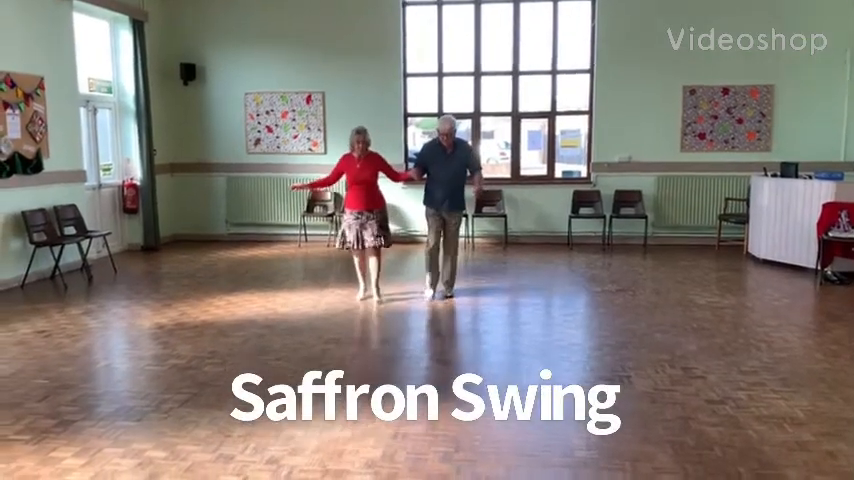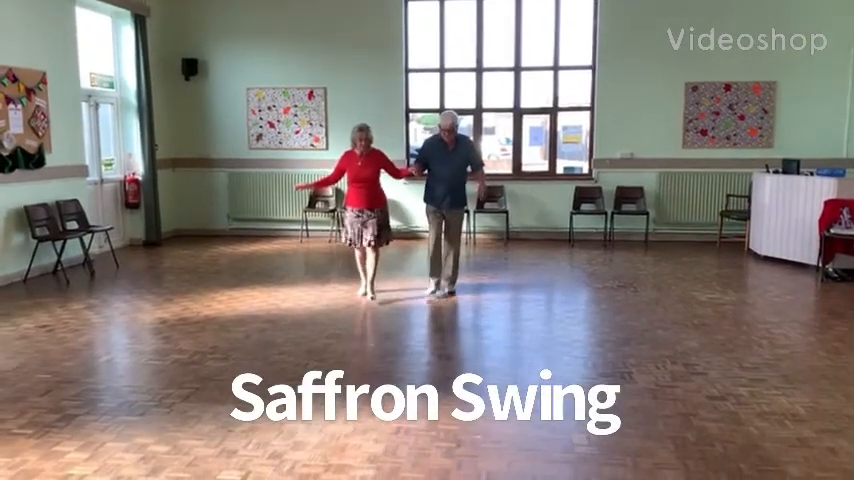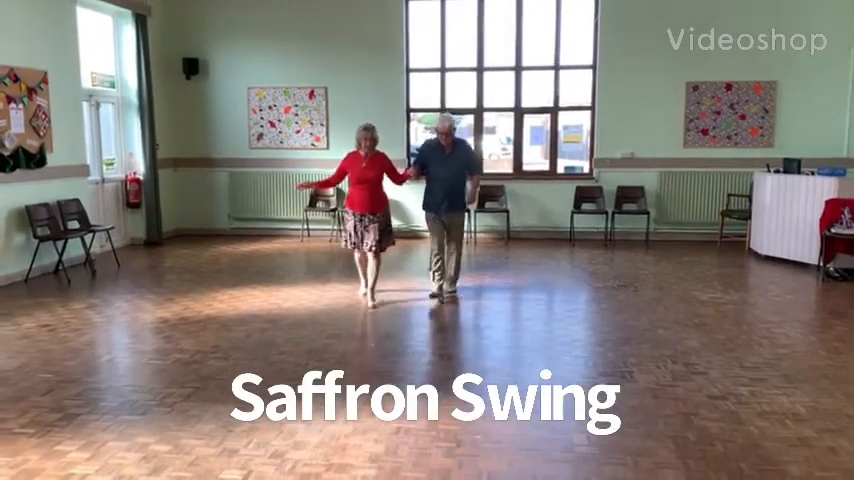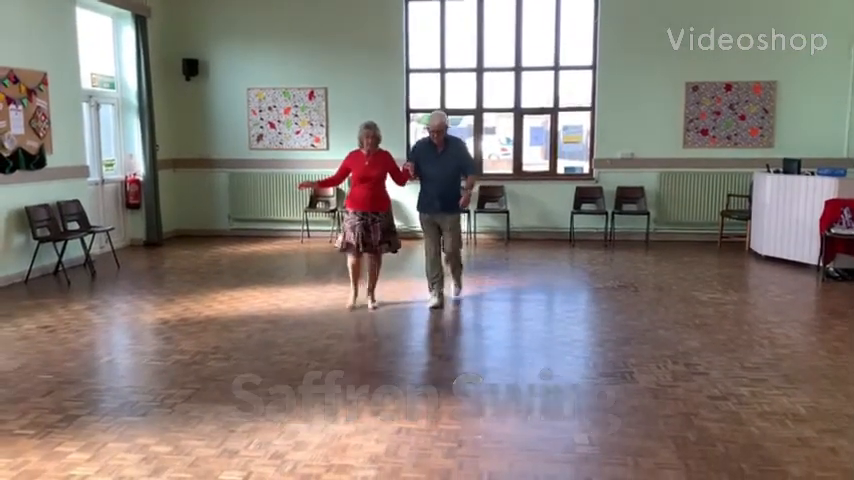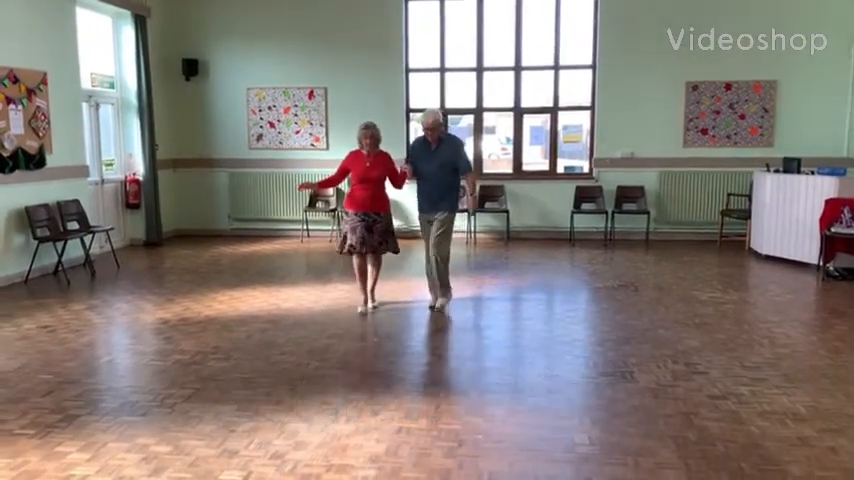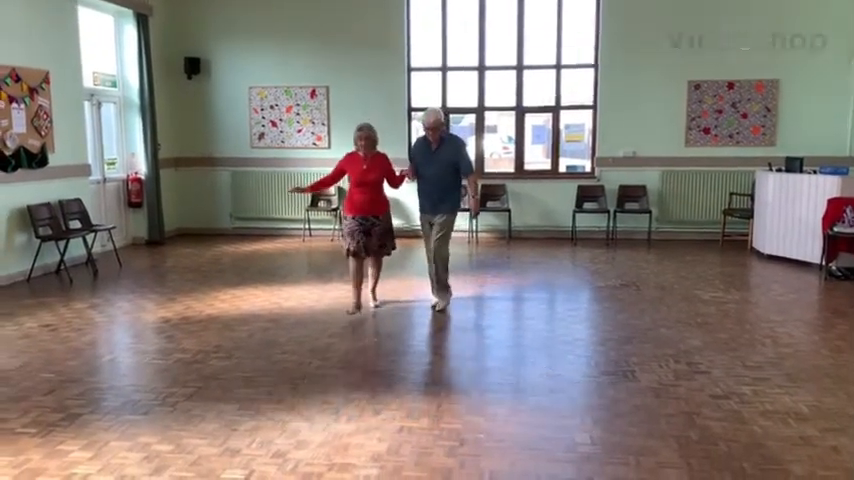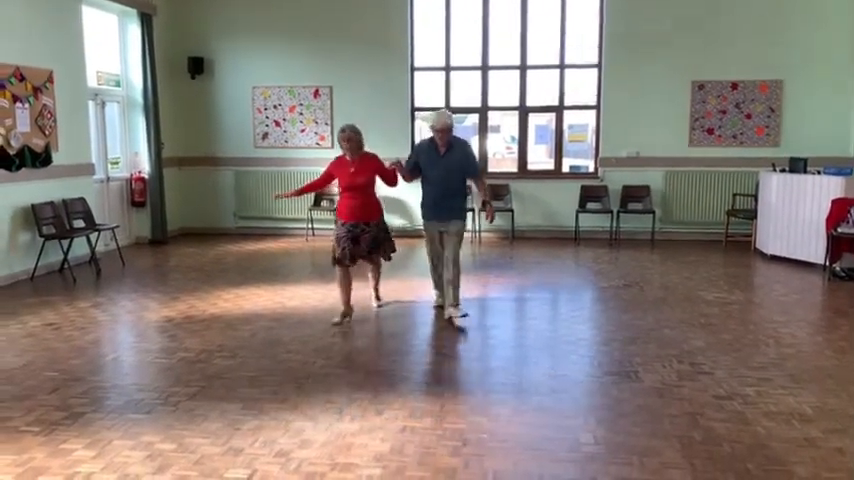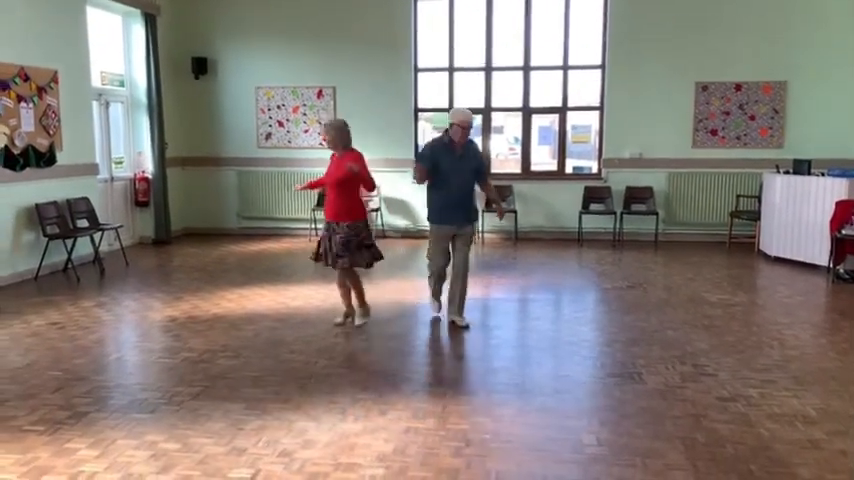
dt=0.3s
person 1, frame 1
left shoulder: (465, 148)
right shoulder: (429, 148)
left elbow: (475, 170)
right elbow: (419, 170)
left wrist: (478, 184)
right wrist: (416, 173)
left hip: (455, 206)
right hip: (433, 205)
left knee: (451, 247)
right knee: (432, 244)
left ankle: (448, 286)
right ankle: (430, 285)
person 1, frame 2
left shoulder: (466, 144)
right shoulder: (430, 144)
left elbow: (477, 167)
right elbow: (420, 166)
left wrist: (481, 183)
right wrist: (416, 169)
left hip: (456, 202)
right hip: (434, 201)
left knee: (453, 243)
right knee: (434, 240)
left ankle: (449, 282)
right ankle: (434, 281)
person 1, frame 3
left shoulder: (464, 148)
right shoulder: (427, 148)
left elbow: (475, 172)
right elbow: (419, 171)
left wrist: (474, 189)
right wrist: (415, 172)
left hip: (456, 206)
right hip: (433, 207)
left knee: (454, 245)
right knee: (436, 246)
left ankle: (451, 283)
right ankle: (437, 287)
person 1, frame 4
left shoulder: (458, 146)
right shoulder: (420, 147)
left elbow: (470, 173)
right elbow: (413, 173)
left wrist: (467, 191)
right wrist: (410, 170)
left hip: (451, 208)
right hip: (427, 208)
left knee: (452, 248)
right knee: (431, 251)
left ankle: (456, 278)
right ankle: (436, 293)
person 1, frame 5
left shoulder: (454, 144)
right shoulder: (417, 145)
left elbow: (467, 172)
right elbow: (411, 172)
left wrist: (471, 194)
right wrist: (408, 171)
left hip: (445, 207)
right hip: (424, 207)
left knee: (437, 247)
right knee: (430, 250)
left ankle: (444, 291)
right ankle: (436, 293)
person 1, frame 6
left shoulder: (455, 144)
right shoulder: (419, 145)
left elbow: (468, 173)
left wrist: (473, 196)
right wrist: (410, 173)
left hip: (446, 208)
right hip: (426, 208)
left knee: (437, 249)
right knee: (431, 252)
left ankle: (443, 292)
right ankle: (438, 293)
person 1, frame 7
left shoulder: (463, 148)
right shoulder: (422, 148)
left elbow: (477, 178)
right elbow: (410, 176)
left wrist: (487, 202)
right wrist: (400, 169)
left hip: (455, 215)
right hip: (431, 214)
left knee: (452, 259)
right knee: (435, 257)
left ankle: (453, 307)
right ankle: (440, 294)
person 1, frame 8
left shoulder: (472, 148)
right shoulder: (434, 148)
left elbow: (482, 179)
right elbow: (422, 178)
left wrist: (496, 202)
right wrist: (419, 172)
left hip: (466, 217)
right hip: (440, 218)
left knee: (461, 265)
right knee: (439, 260)
left ankle: (456, 312)
right ankle: (435, 295)
person 2, frame 1
left shoulder: (375, 158)
right shoulder: (345, 160)
left elbow: (394, 176)
right elbow: (330, 179)
left wrist: (410, 174)
right wrist: (308, 185)
left hip: (374, 209)
right hip: (353, 211)
left knee: (374, 248)
right knee: (357, 249)
left ankle: (375, 287)
right ankle: (362, 286)
person 2, frame 2
left shoulder: (377, 155)
right shoulder: (347, 157)
left elbow: (396, 173)
right elbow: (333, 178)
left wrist: (410, 170)
right wrist: (311, 185)
left hip: (375, 207)
right hip: (354, 208)
left knee: (372, 245)
right knee: (358, 246)
left ankle: (370, 284)
right ankle: (363, 281)
person 2, frame 3
left shoulder: (382, 158)
right shoulder: (350, 158)
left elbow: (397, 179)
right elbow: (335, 179)
left wrist: (408, 173)
right wrist: (314, 185)
left hip: (377, 211)
right hip: (355, 211)
left knee: (374, 251)
right knee: (358, 248)
left ankle: (371, 292)
right ankle: (363, 281)
person 2, frame 4
left shoulder: (385, 157)
right shoulder: (353, 157)
left elbow: (400, 180)
right elbow: (337, 178)
left wrist: (407, 169)
right wrist: (315, 184)
left hip: (379, 211)
right hip: (355, 211)
left knee: (375, 253)
right knee: (353, 252)
left ankle: (371, 293)
right ankle: (354, 291)
person 2, frame 5
left shoulder: (385, 158)
right shoulder: (352, 157)
left elbow: (397, 184)
right elbow: (336, 178)
left wrist: (404, 172)
right wrist: (316, 185)
left hip: (379, 212)
right hip: (356, 212)
left knee: (375, 254)
right knee: (358, 254)
left ankle: (372, 293)
right ankle: (364, 298)
person 2, frame 6
left shoulder: (382, 159)
right shoulder: (349, 159)
left elbow: (394, 183)
right elbow: (330, 179)
left wrist: (403, 175)
right wrist: (308, 188)
left hip: (378, 214)
right hip: (355, 214)
left knee: (376, 255)
right knee: (356, 256)
left ankle: (372, 292)
right ankle: (356, 300)
person 2, frame 7
left shoulder: (371, 159)
right shoulder: (337, 163)
left elbow: (391, 182)
right elbow: (319, 182)
left wrist: (393, 169)
right wrist: (294, 193)
left hip: (370, 218)
right hip: (346, 220)
left knee: (374, 259)
right knee: (342, 265)
left ankle: (375, 292)
right ankle: (346, 309)
person 2, frame 8
left shoulder: (354, 156)
right shoulder: (335, 157)
left elbow: (370, 187)
left wrist: (358, 173)
right wrist: (308, 185)
left hip: (351, 220)
right hip: (333, 220)
left knee: (346, 267)
right knee: (339, 267)
left ankle: (363, 306)
right ankle: (348, 309)
